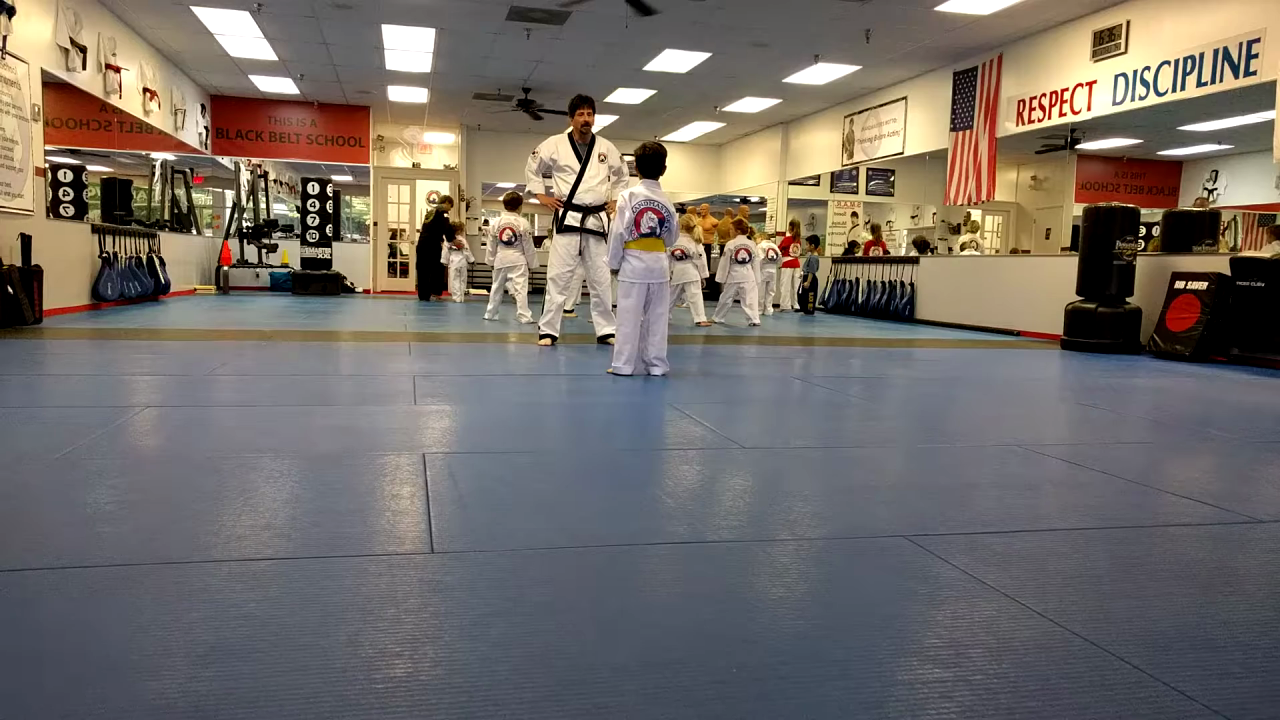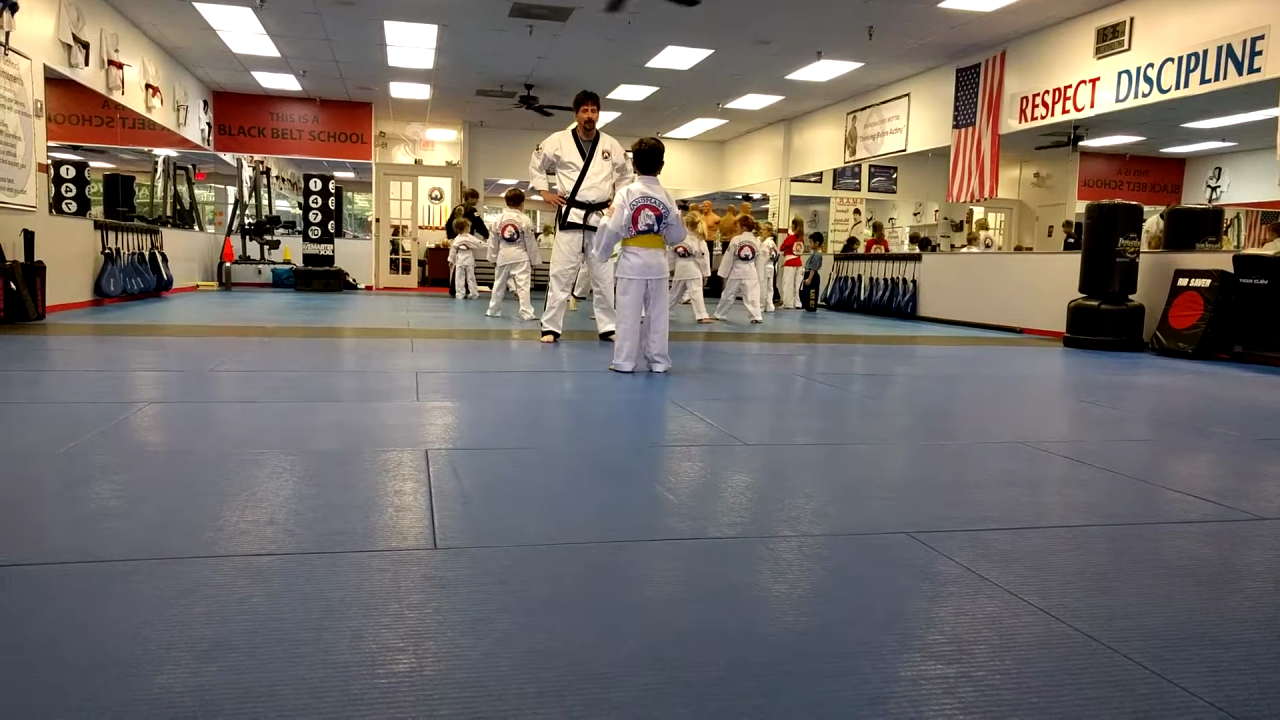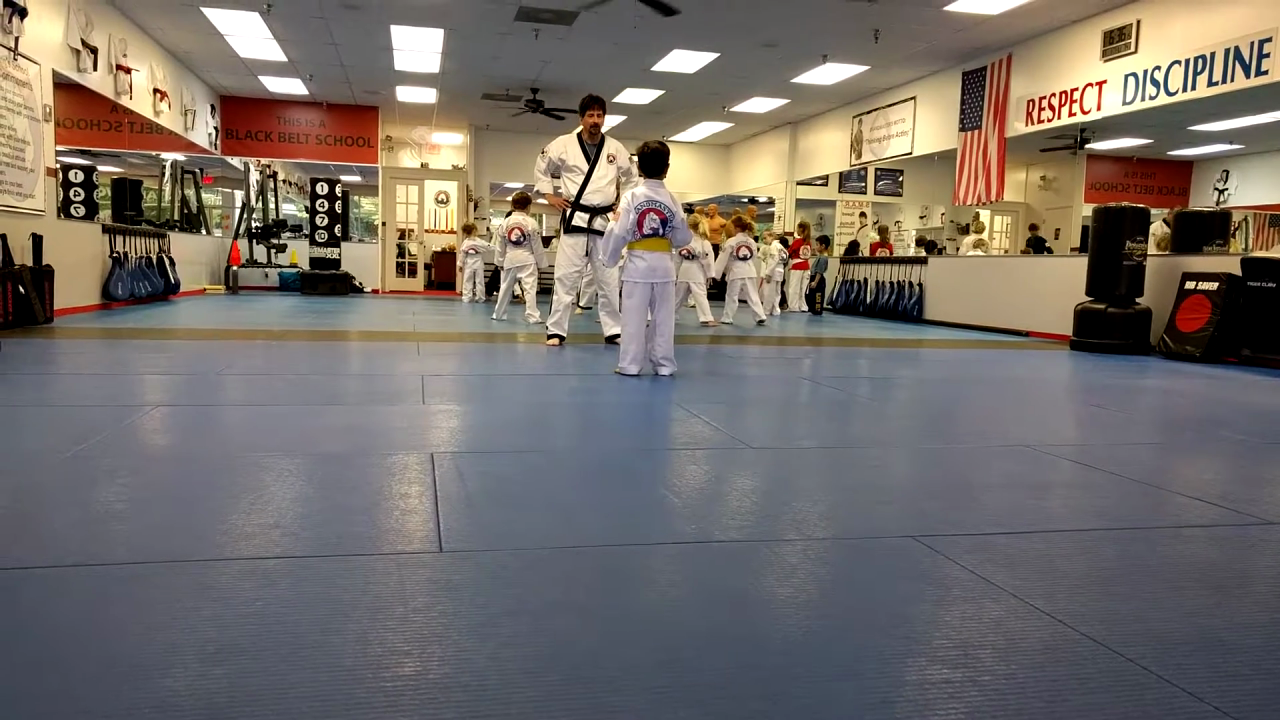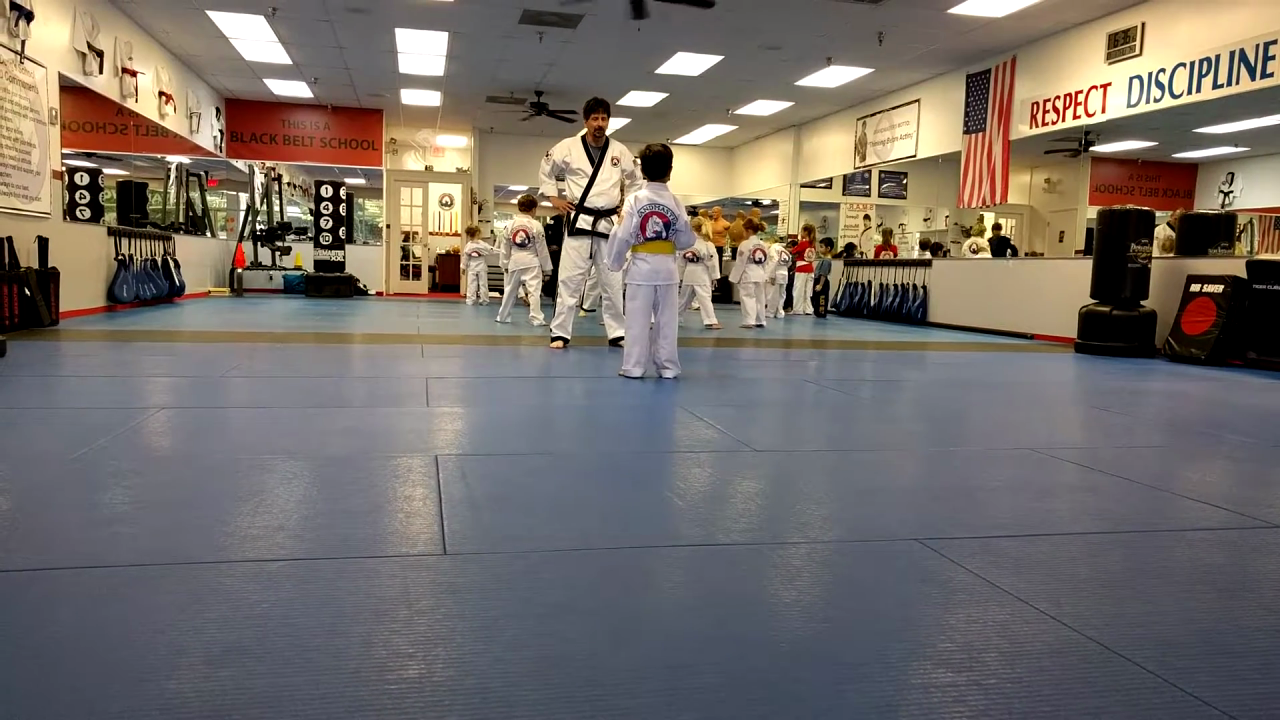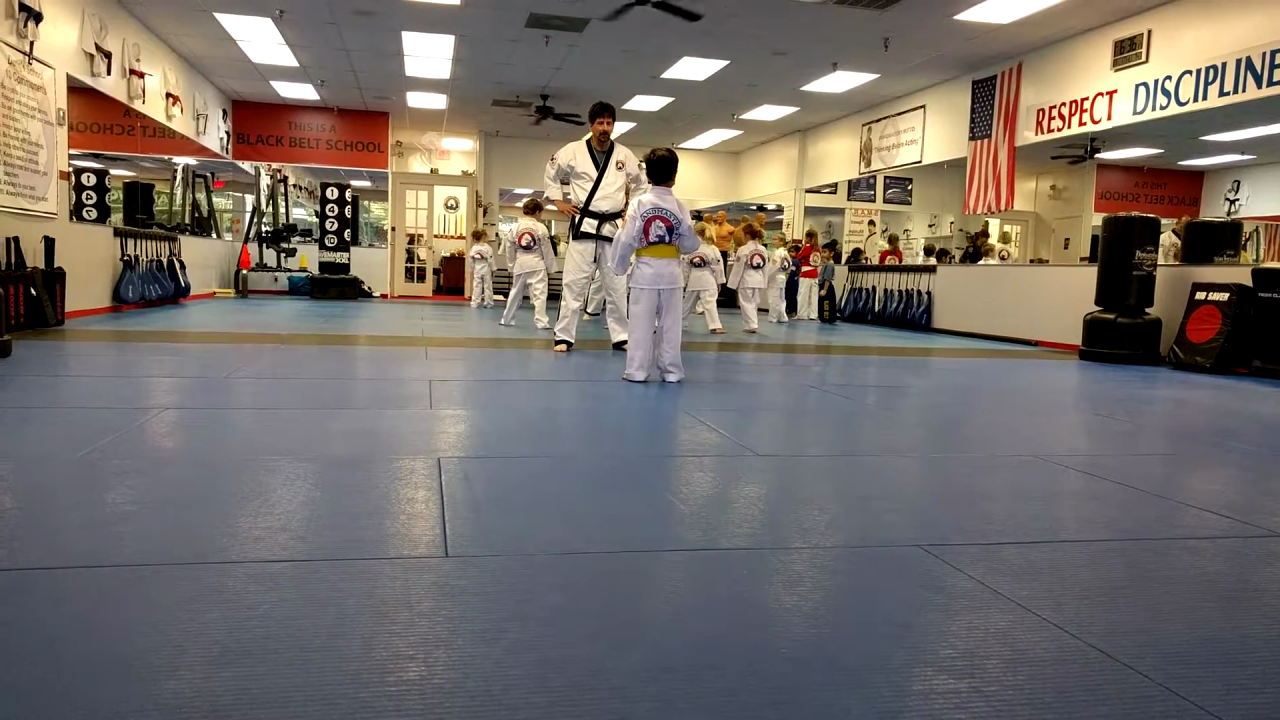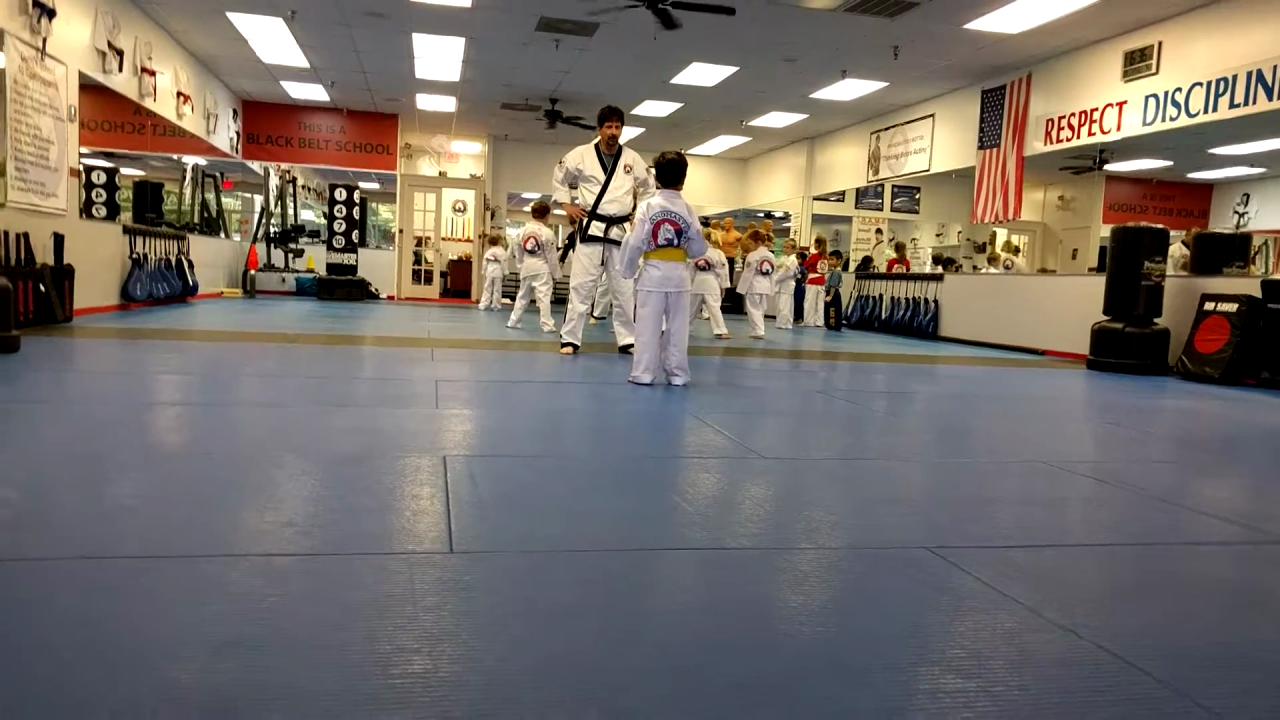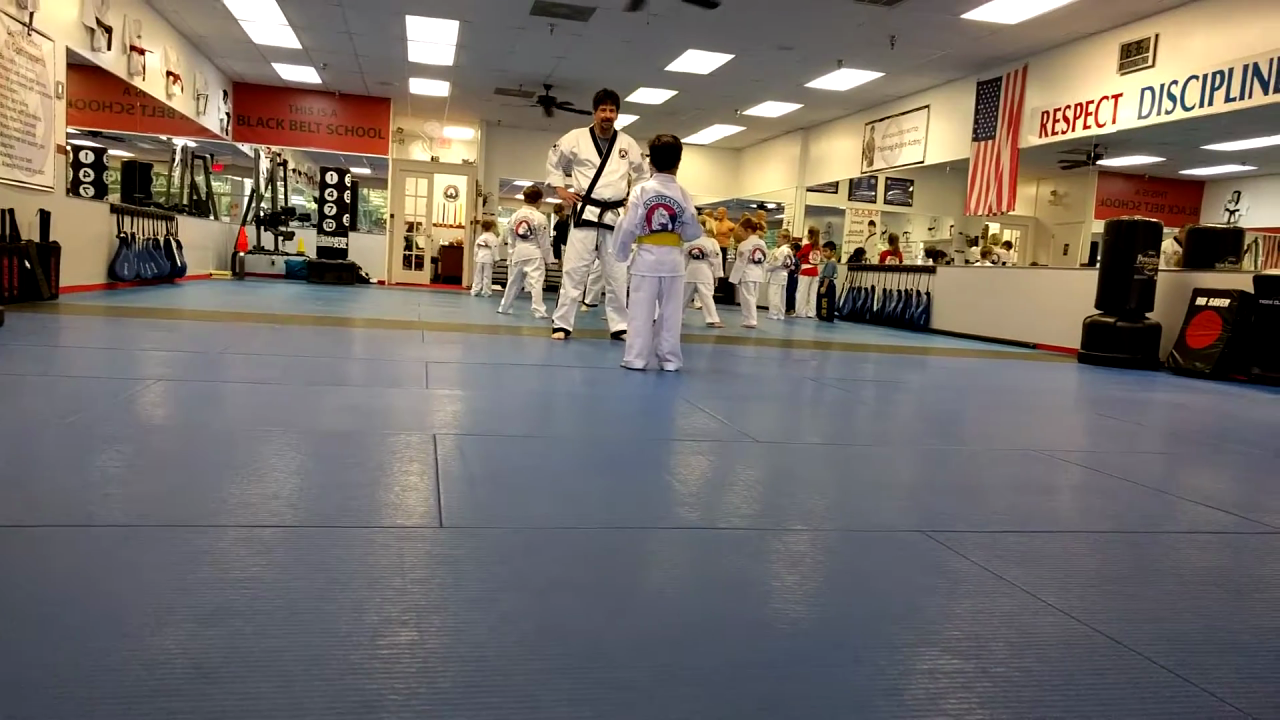
dt=0.7s
person 1, frame 1
left shoulder: (606, 148)
right shoulder: (555, 144)
left elbow: (621, 175)
right elbow: (533, 167)
left wrist: (616, 200)
right wrist: (542, 195)
left hip: (597, 220)
right hip: (568, 219)
left knee: (601, 280)
right knee: (558, 277)
left ankle: (606, 331)
right ankle: (548, 331)
person 1, frame 2
left shoulder: (610, 145)
right shoulder: (559, 141)
left elbow: (625, 173)
right elbow: (536, 164)
right wrist: (545, 192)
left hip: (600, 217)
right hip: (571, 215)
left knee: (604, 277)
right knee: (561, 274)
left ankle: (608, 327)
right ankle: (551, 328)
person 1, frame 3
left shoulder: (616, 149)
right shoulder: (564, 144)
left elbow: (631, 178)
right elbow: (542, 168)
right wrist: (550, 195)
left hip: (605, 220)
right hip: (575, 219)
left knee: (609, 280)
right knee: (566, 278)
left ankle: (613, 330)
right ankle: (556, 330)
person 1, frame 4
left shoulder: (620, 151)
right shoulder: (568, 147)
left elbow: (635, 180)
right elbow: (546, 171)
right wrist: (554, 198)
left hip: (609, 223)
right hip: (579, 222)
left knee: (613, 283)
right knee: (570, 280)
left ankle: (617, 333)
right ankle: (560, 333)
person 1, frame 5
left shoulder: (625, 155)
right shoulder: (573, 151)
left elbow: (640, 184)
right elbow: (551, 174)
right wrist: (559, 201)
left hip: (614, 227)
right hip: (584, 225)
left knee: (617, 286)
right knee: (574, 283)
left ankle: (621, 337)
right ankle: (564, 336)
person 1, frame 6
left shoulder: (633, 159)
right shoulder: (581, 155)
left elbow: (648, 188)
right elbow: (559, 178)
right wrist: (567, 205)
left hip: (622, 230)
right hip: (592, 228)
left knee: (624, 289)
right knee: (581, 285)
left ankle: (627, 340)
right ankle: (570, 339)
person 1, frame 7
left shoulder: (628, 144)
right shoulder: (576, 138)
left elbow: (642, 174)
right elbow: (554, 162)
right wrist: (560, 189)
left hip: (616, 216)
right hip: (586, 213)
left knee: (617, 275)
right knee: (574, 270)
left ankle: (619, 326)
right ankle: (562, 324)
person 2, frame 1
left shoulder: (628, 196)
right shoulder: (666, 201)
left elbow: (618, 233)
right elbow: (672, 238)
left wrist: (614, 263)
left hip: (633, 264)
right hip: (659, 265)
left knee: (629, 317)
right knee: (657, 317)
left ankle: (624, 364)
right ankle: (656, 364)
person 2, frame 2
left shoulder: (626, 193)
right shoulder: (666, 197)
left elbow: (612, 229)
right elbow: (678, 235)
left wrist: (601, 253)
left hip: (632, 261)
right hip: (658, 261)
left knee: (629, 314)
right knee: (657, 314)
left ankle: (625, 361)
right ankle: (658, 361)
person 2, frame 3
left shoulder: (631, 196)
right shoulder: (672, 200)
left elbow: (618, 233)
right elbow: (683, 238)
left wrist: (609, 258)
left hip: (637, 264)
right hip: (664, 265)
left knee: (634, 317)
right knee: (663, 317)
left ankle: (630, 364)
right ankle: (663, 363)
person 2, frame 4
left shoulder: (634, 200)
right shoulder: (675, 202)
left elbow: (623, 236)
right elbow: (687, 241)
left wrist: (614, 263)
left hip: (641, 267)
right hip: (667, 268)
left knee: (638, 320)
right knee: (666, 320)
left ankle: (634, 367)
right ankle: (667, 366)
person 2, frame 5
left shoulder: (638, 203)
right shoulder: (679, 207)
left elbow: (627, 240)
right elbow: (690, 244)
left wrist: (619, 267)
left hip: (645, 271)
right hip: (671, 272)
left knee: (641, 324)
right knee: (670, 324)
left ankle: (637, 370)
right ankle: (671, 370)
person 2, frame 6
left shoulder: (647, 207)
right shoulder: (687, 210)
left elbow: (635, 243)
right elbow: (698, 249)
left wrist: (627, 271)
left hip: (653, 273)
right hip: (679, 275)
left knee: (648, 326)
right knee: (677, 327)
left ankle: (644, 372)
right ankle: (677, 373)
person 2, frame 7
left shoulder: (641, 190)
right shoulder: (682, 194)
left elbow: (628, 227)
right elbow: (693, 232)
left wrist: (620, 254)
left hip: (646, 258)
right hip: (673, 260)
left knee: (642, 311)
right knee: (670, 313)
left ankle: (636, 357)
right ankle: (669, 359)
